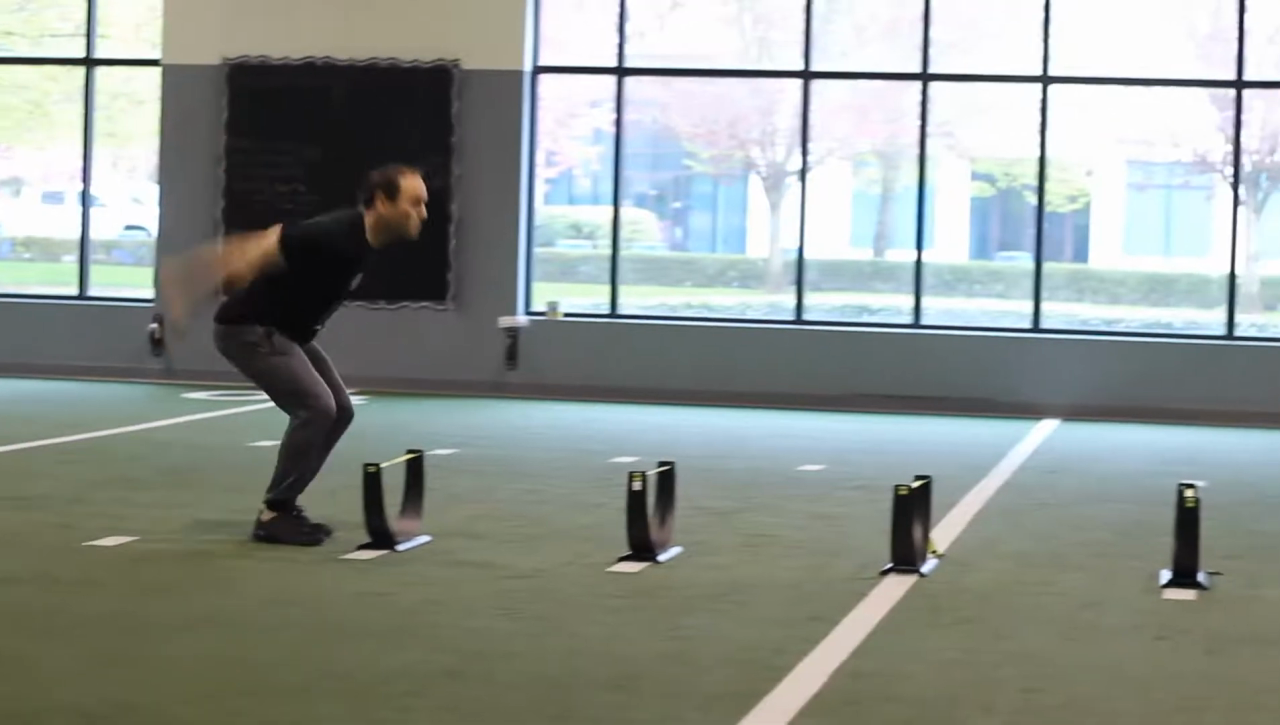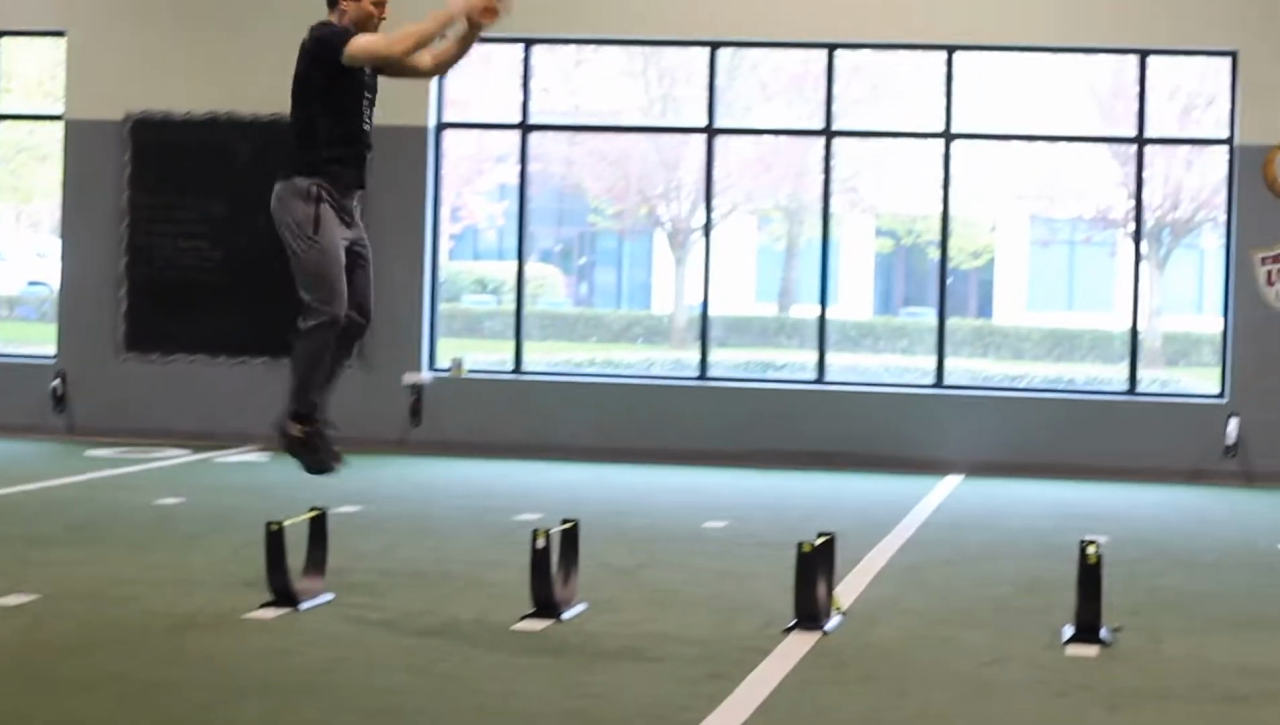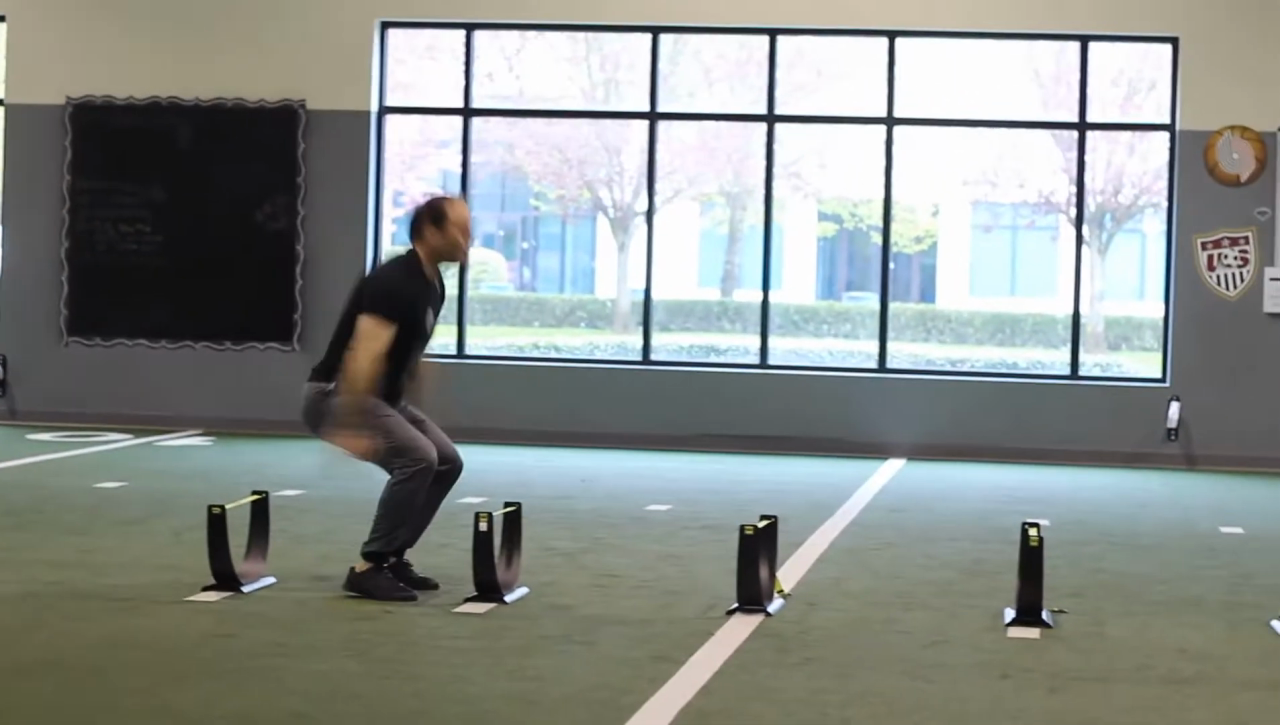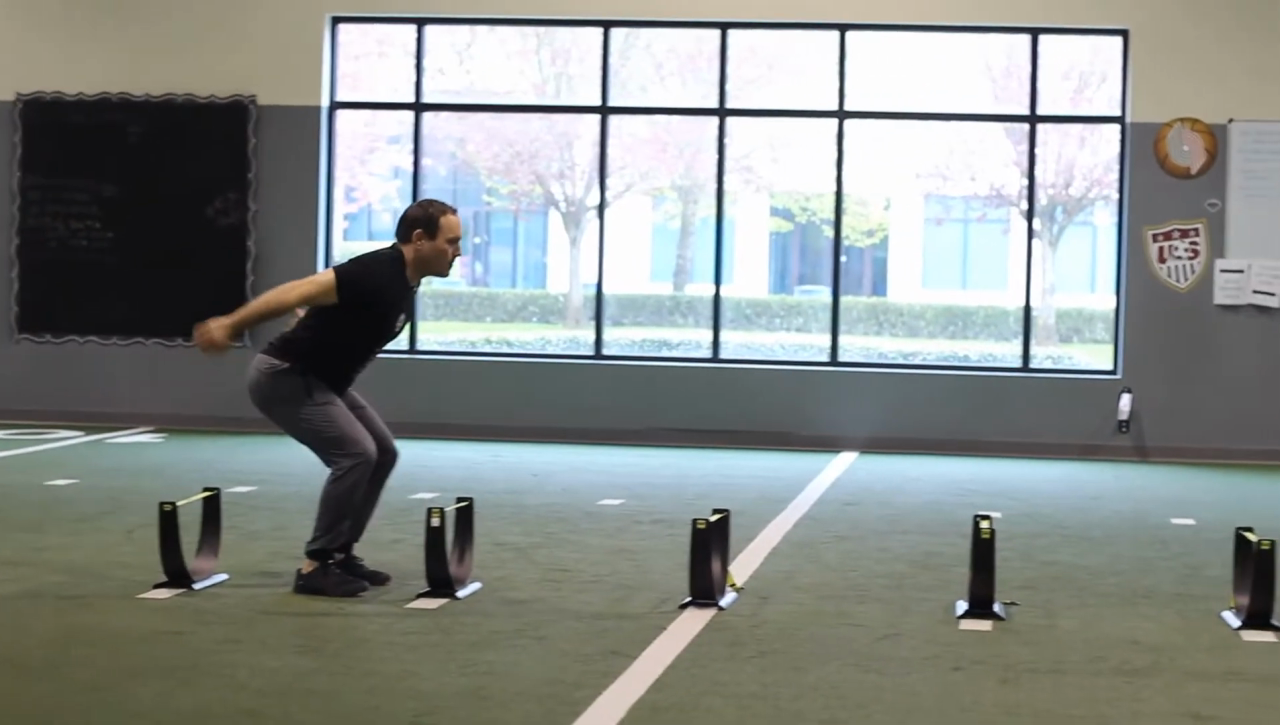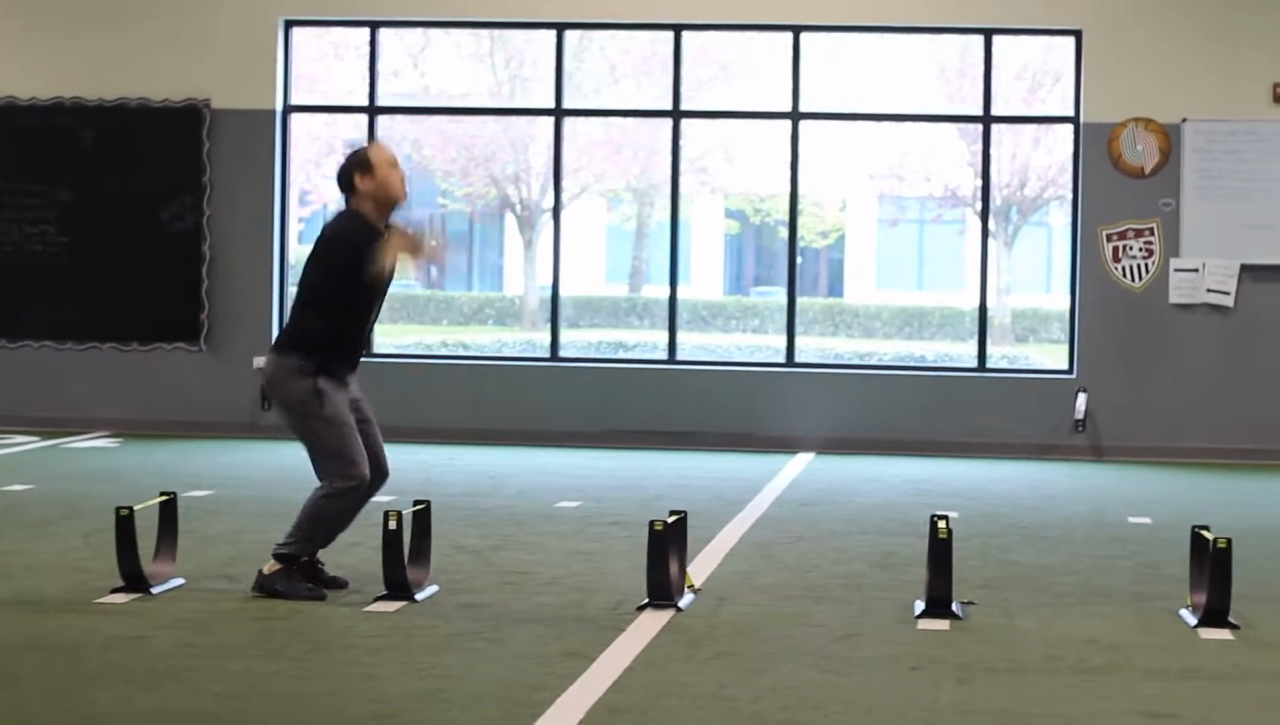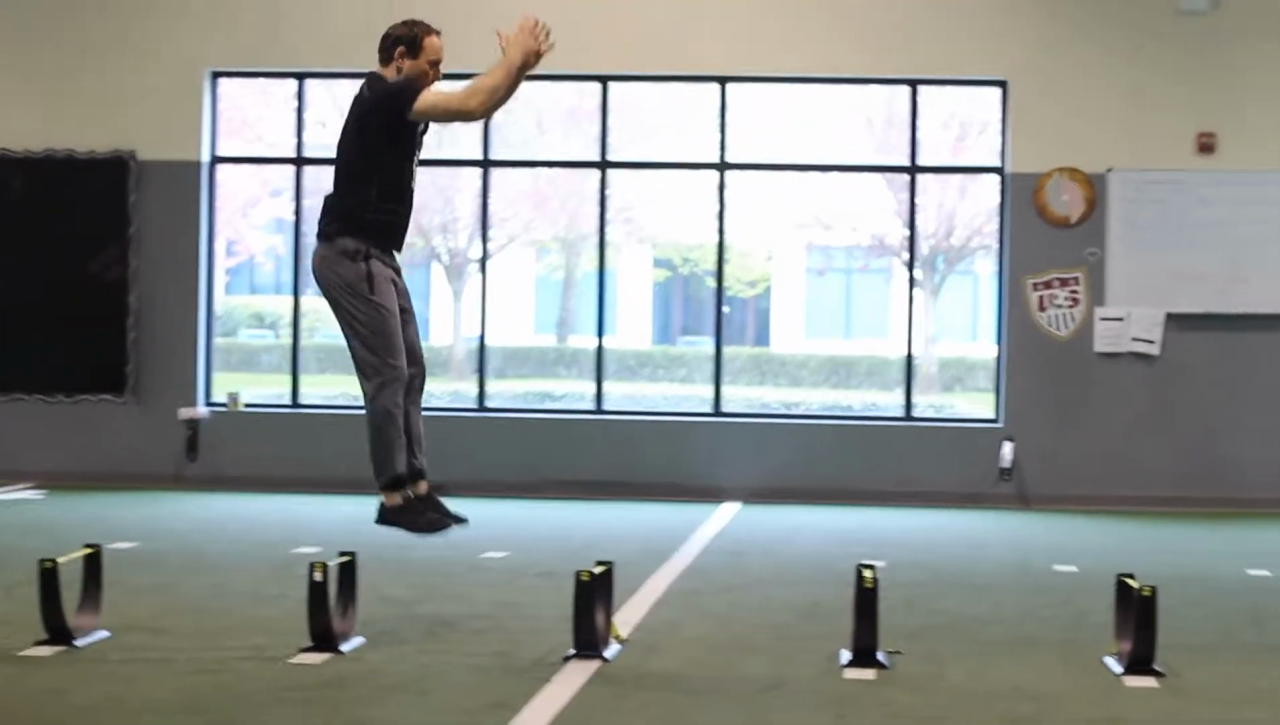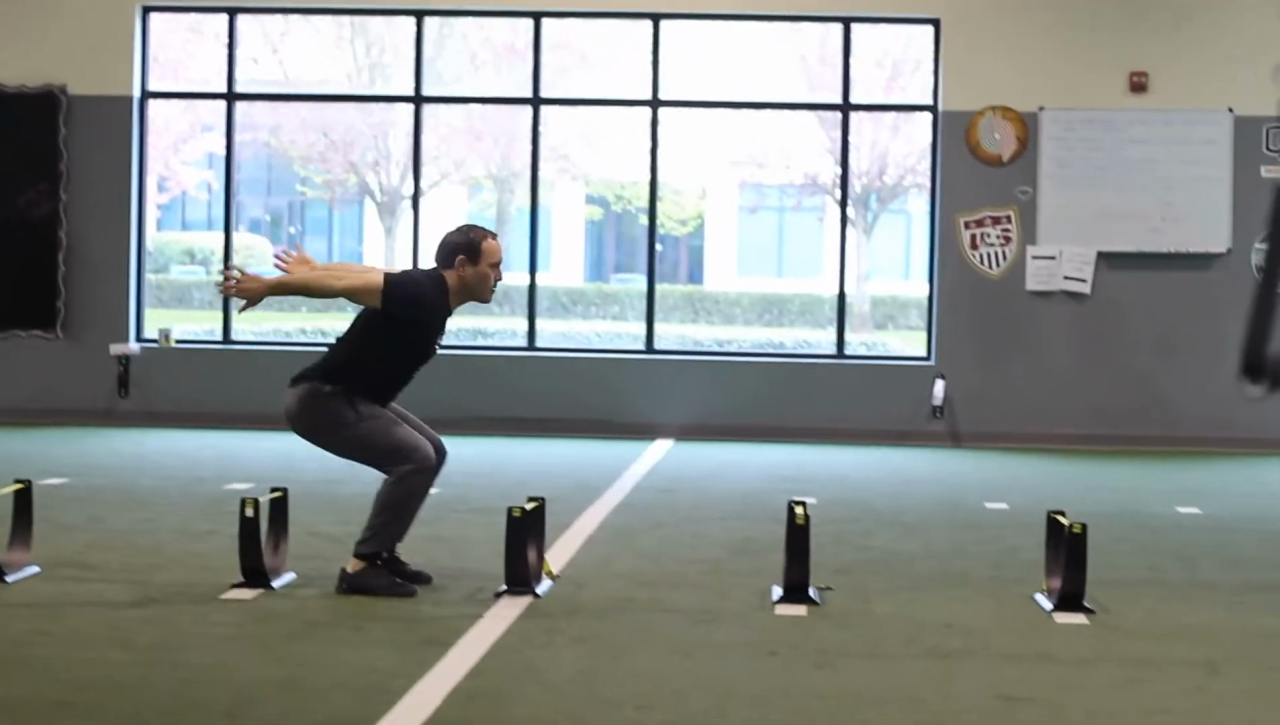
dt=0.5s
person 1, frame 1
left shoulder: (359, 230)
right shoulder: (333, 236)
right elbow: (256, 252)
right wrist: (188, 288)
left hip: (284, 329)
right hip: (248, 329)
left knee: (337, 412)
right knee: (317, 408)
left ankle: (283, 505)
right ankle: (275, 514)
person 1, frame 2
left shoulder: (357, 50)
right shoulder: (324, 40)
left elbow: (430, 65)
right elbow: (394, 49)
left hip: (345, 203)
right hip: (308, 198)
left knee: (354, 320)
right knee: (326, 315)
left ankle: (306, 415)
right ankle: (299, 424)
person 1, frame 3
left shoulder: (432, 284)
right shoulder: (397, 284)
right elbow: (365, 354)
right wrist: (348, 427)
left hip: (382, 398)
right hip: (335, 398)
left knee: (445, 463)
right knee: (418, 460)
left ankle: (391, 558)
right ankle: (369, 565)
person 1, frame 4
left shoulder: (405, 282)
right shoulder: (377, 274)
right elbow: (296, 293)
right wrist: (230, 326)
left hip: (319, 378)
right hip: (284, 376)
left knee: (381, 452)
right knee: (356, 454)
left ankle: (339, 553)
right ankle: (316, 564)
person 1, frame 5
left shoulder: (373, 232)
right shoulder: (350, 234)
left hip: (334, 373)
right hip: (303, 372)
left knee: (373, 472)
right knee: (349, 475)
left ankle: (300, 558)
right ankle: (280, 567)
person 1, frame 6
left shoulder: (396, 102)
right shoulder: (382, 96)
left elbow: (480, 107)
right elbow: (469, 106)
left wrist: (520, 61)
right wrist: (515, 57)
left hip: (375, 258)
right hip: (350, 257)
left knee: (407, 377)
right knee: (387, 376)
left ankle: (415, 488)
right ankle: (399, 495)
person 1, frame 7
left shoulder: (433, 296)
right shoulder: (418, 293)
left elbow: (356, 272)
right elbow: (342, 283)
left wrist: (310, 268)
right wrist: (267, 287)
left hip: (348, 396)
right hip: (321, 399)
left knee: (431, 453)
right knee: (416, 459)
left ankle: (380, 554)
right ankle: (362, 566)
